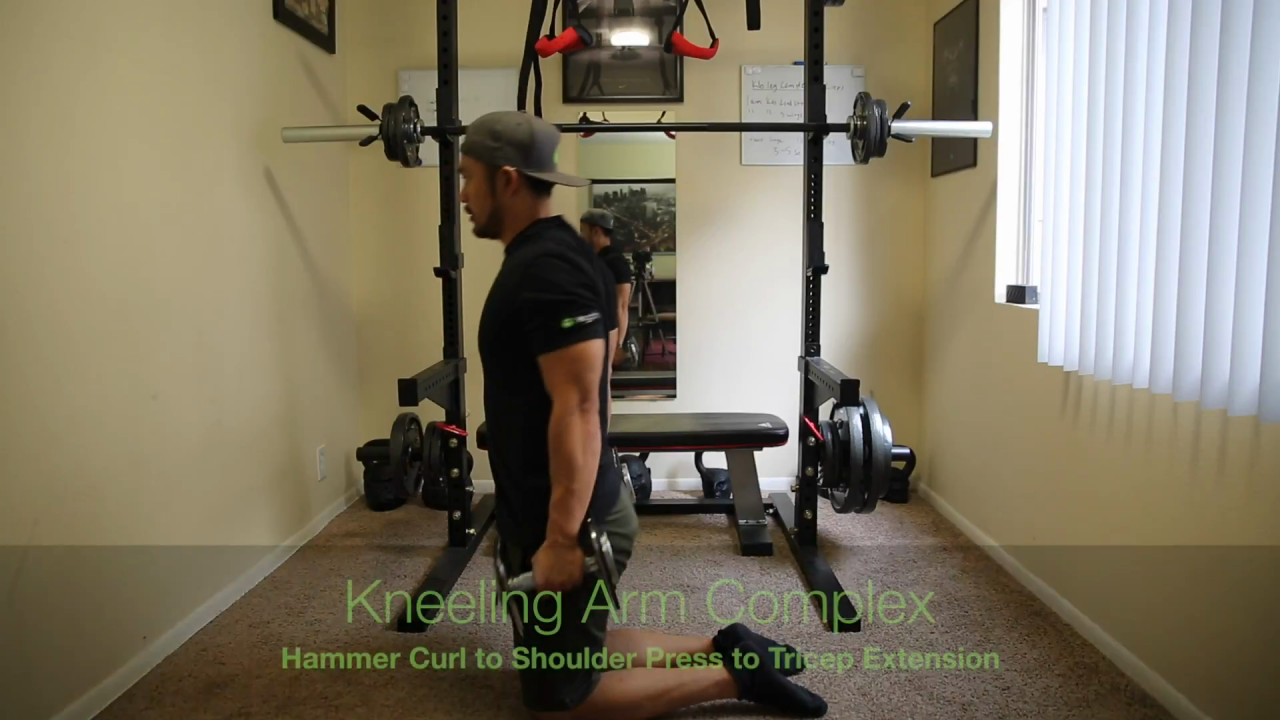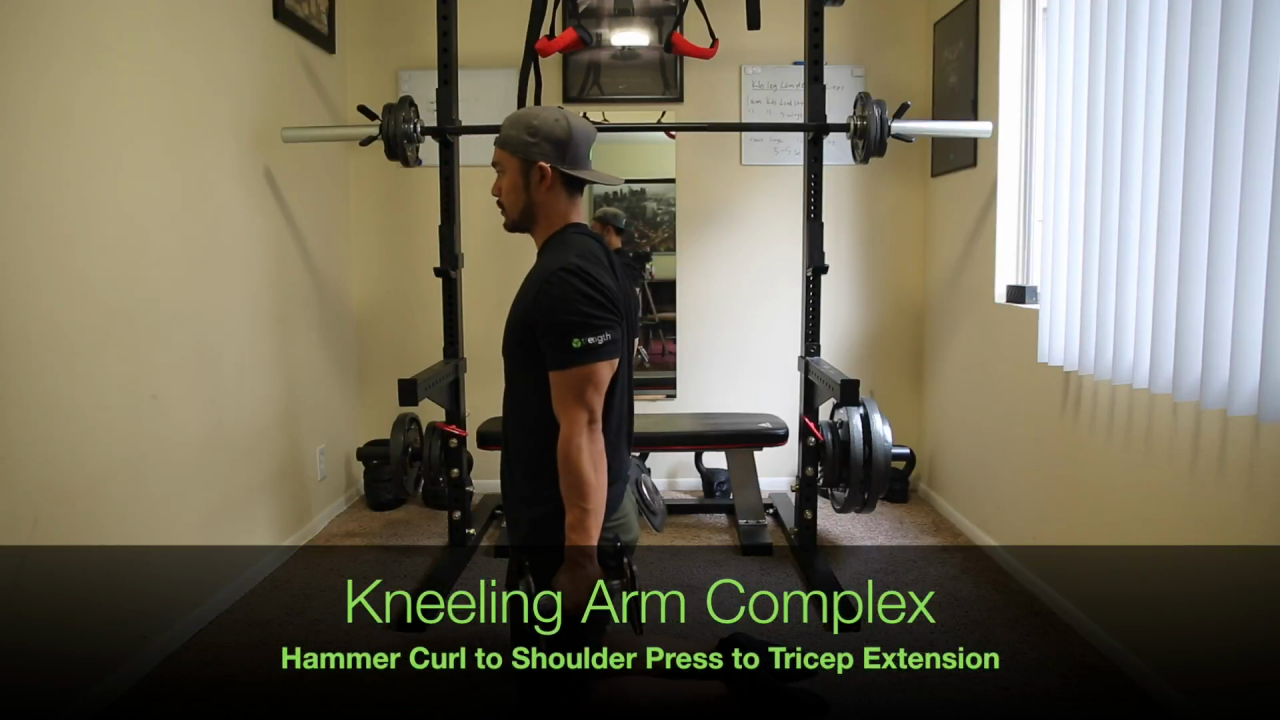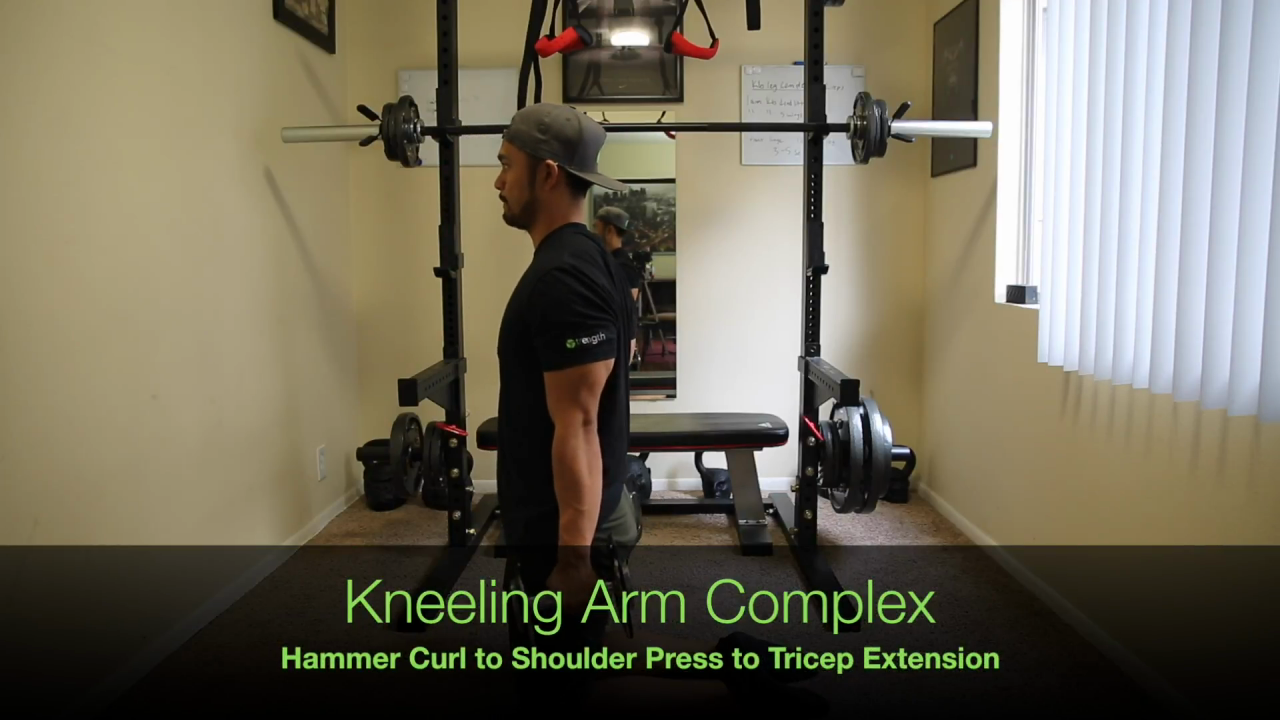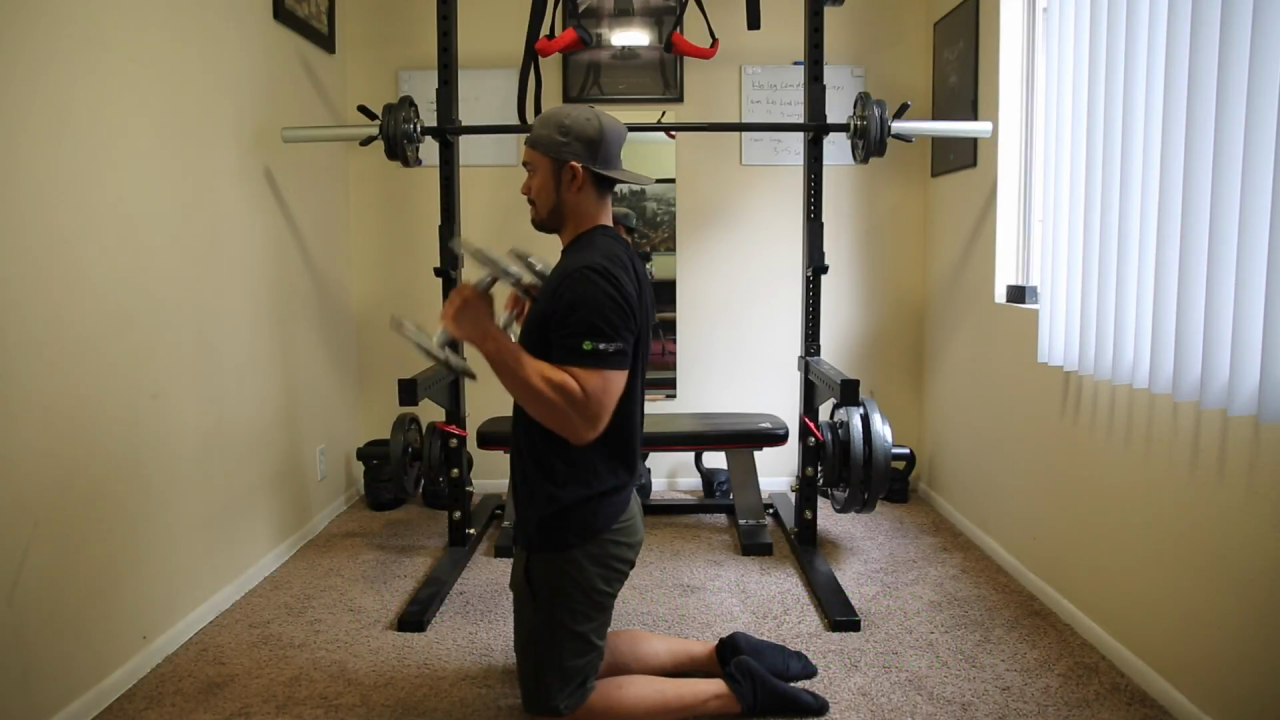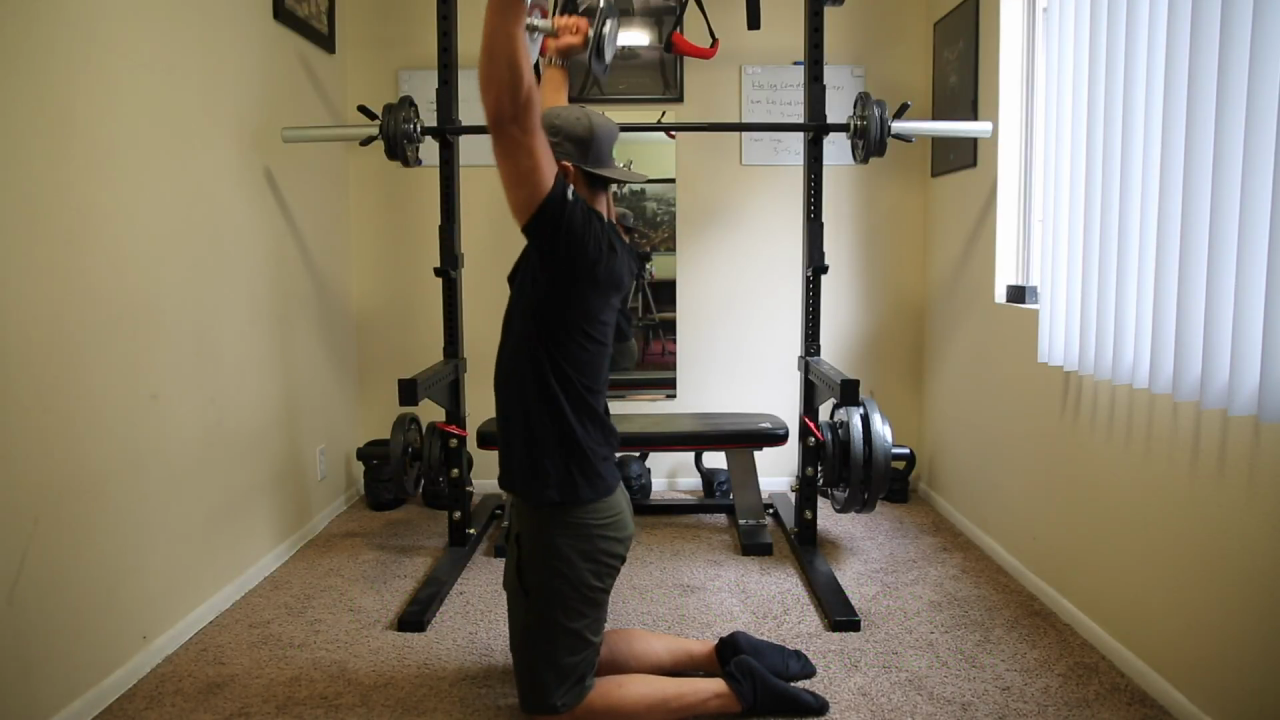
dt=1s
person 1, frame 1
left shoulder: (548, 267)
right shoulder: (535, 258)
left elbow: (577, 407)
left wrist: (562, 538)
left hip: (573, 516)
right hip: (549, 509)
right knee: (575, 644)
right ankle: (721, 647)
person 1, frame 2
left shoulder: (566, 279)
right shoulder: (577, 261)
left elbow: (581, 425)
left wrist: (580, 557)
left hip: (569, 527)
right hip: (566, 518)
right knee: (586, 650)
right ankle: (729, 658)
person 1, frame 3
left shoulder: (562, 279)
right shoulder: (579, 261)
left elbow: (577, 425)
left wrist: (574, 558)
left hip: (567, 528)
right hip: (569, 519)
right knee: (580, 651)
right ankle: (728, 657)
person 1, frame 4
left shoulder: (591, 276)
right shoulder: (599, 260)
left elbow: (583, 415)
left wrist: (486, 334)
right wrist: (533, 320)
left hip: (576, 526)
right hip: (583, 512)
right knee: (576, 654)
right ankle: (724, 655)
person 1, frame 5
left shoulder: (575, 242)
right shoulder: (588, 243)
left elbow: (510, 117)
right elbow: (540, 129)
right wrist: (555, 61)
left hip: (567, 512)
right hip: (577, 499)
right knee: (572, 653)
right ankle: (727, 653)
